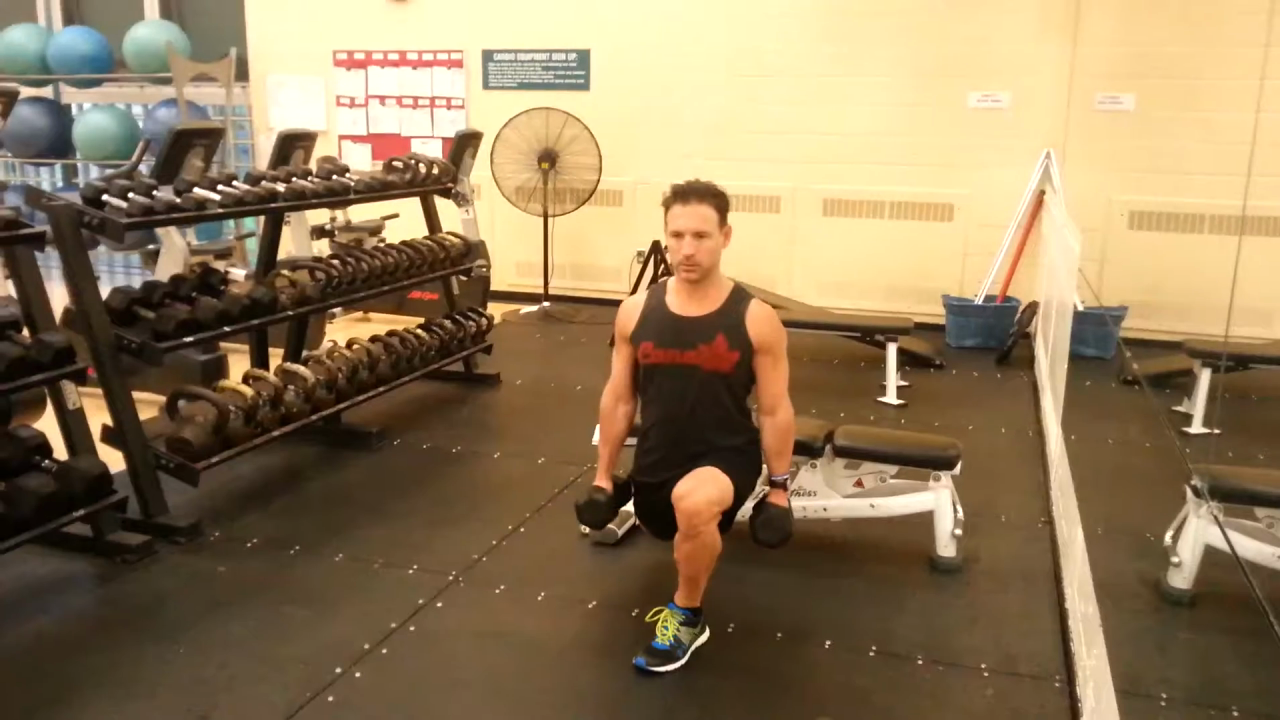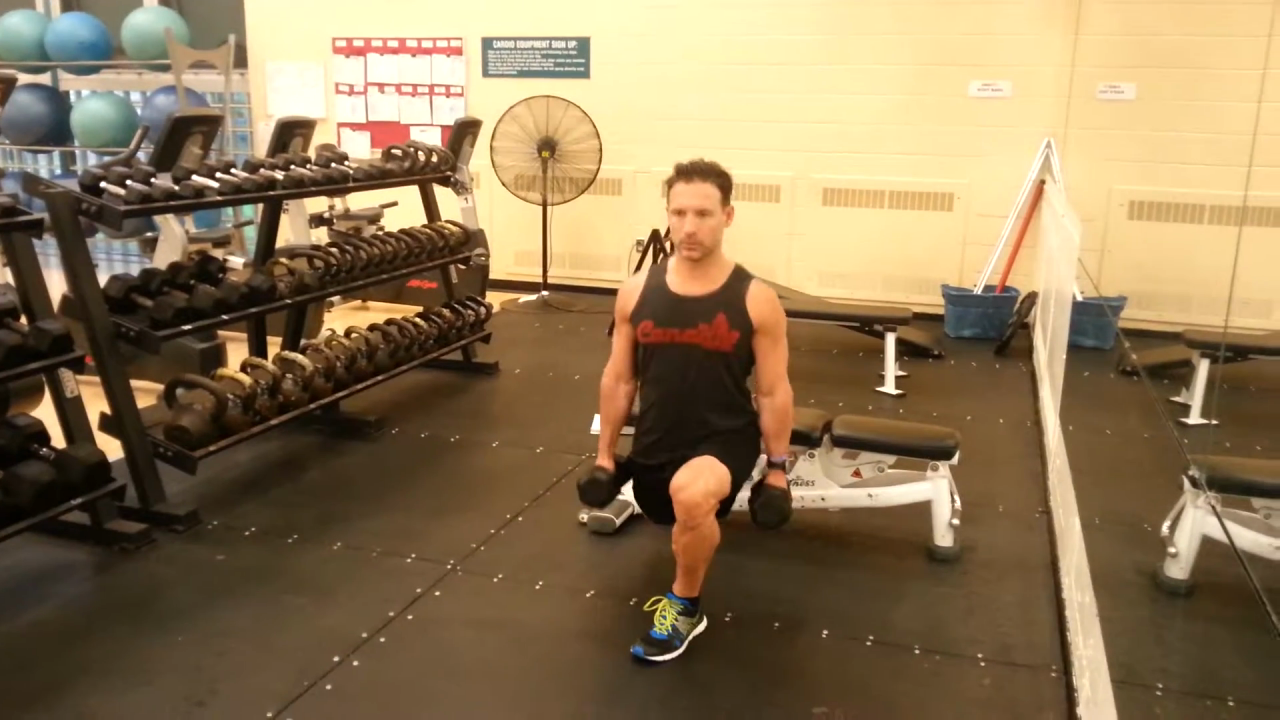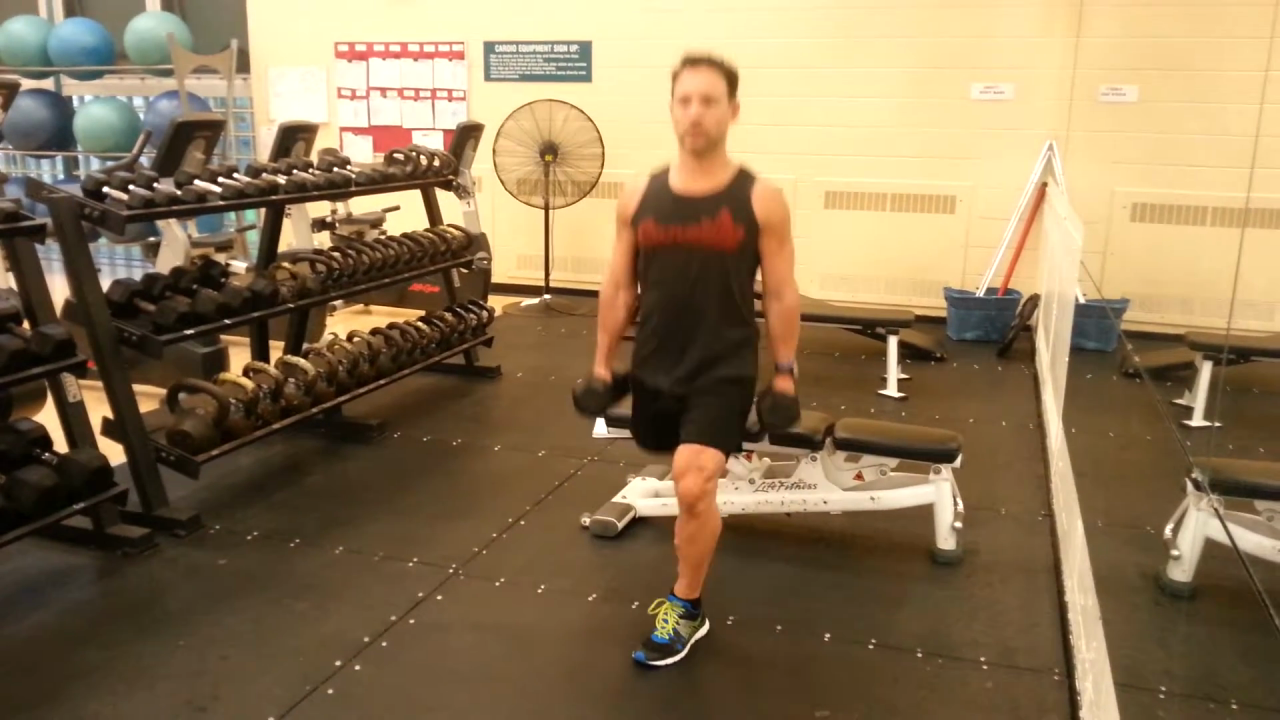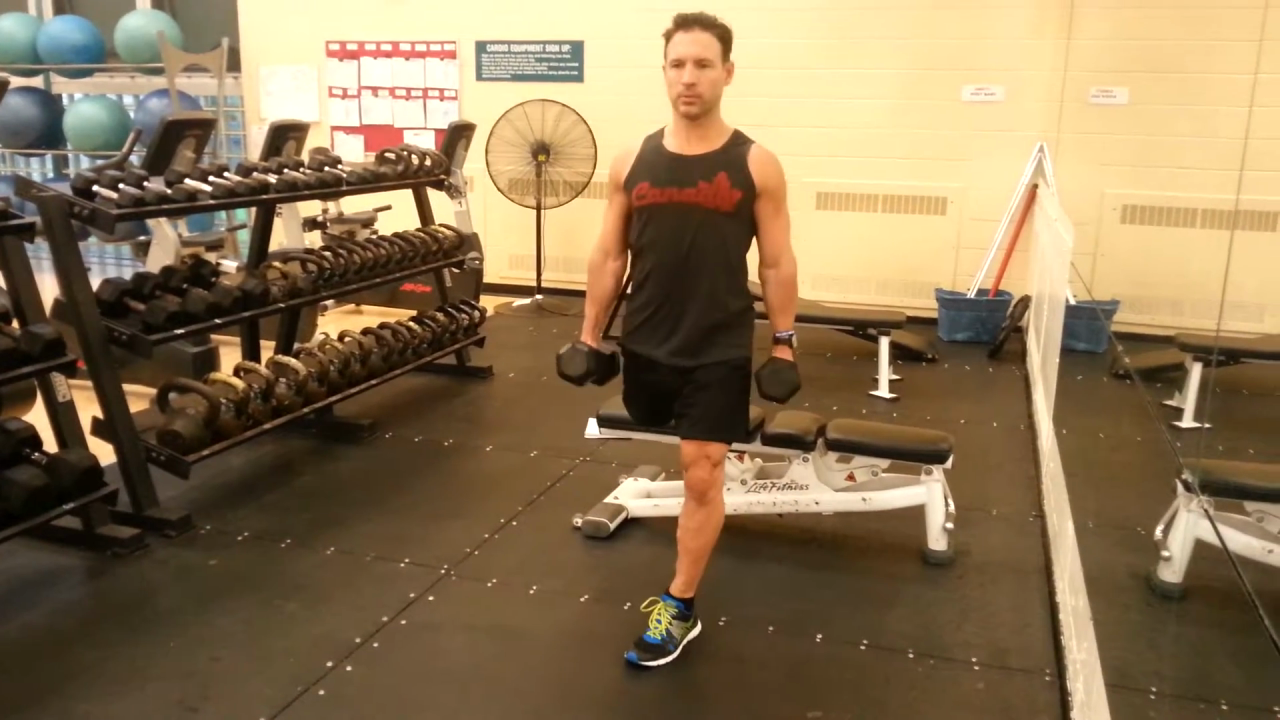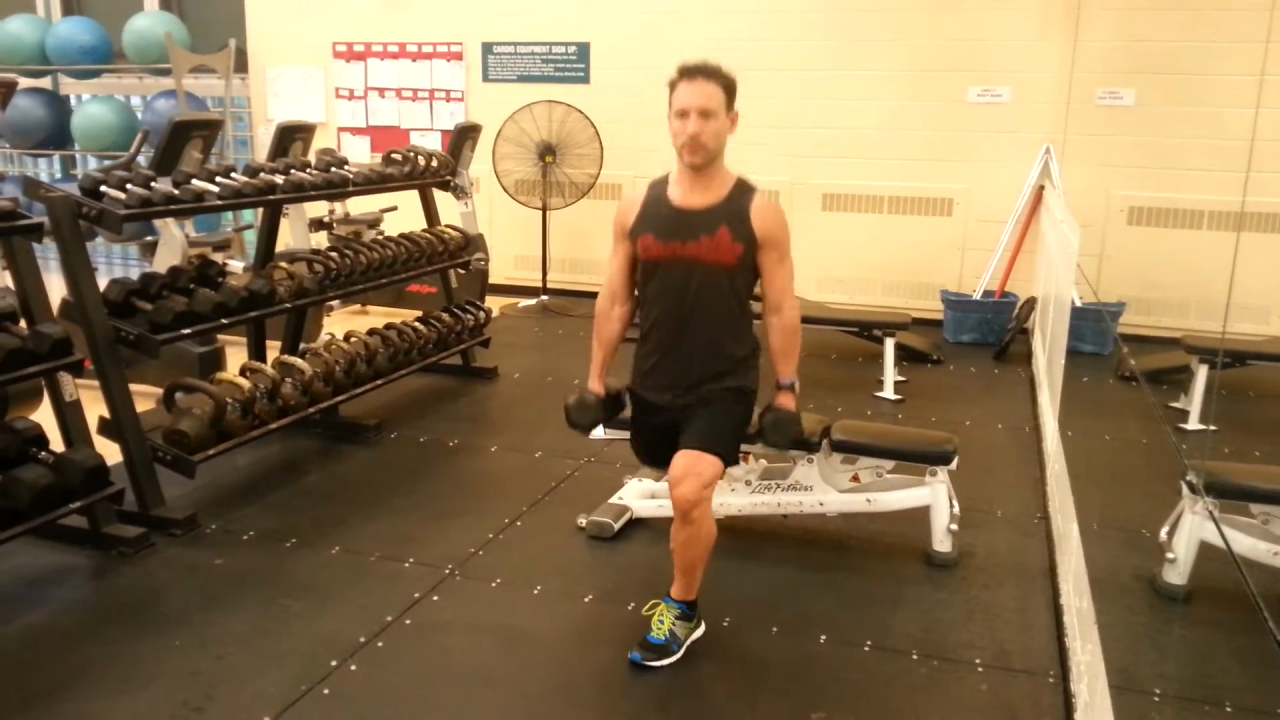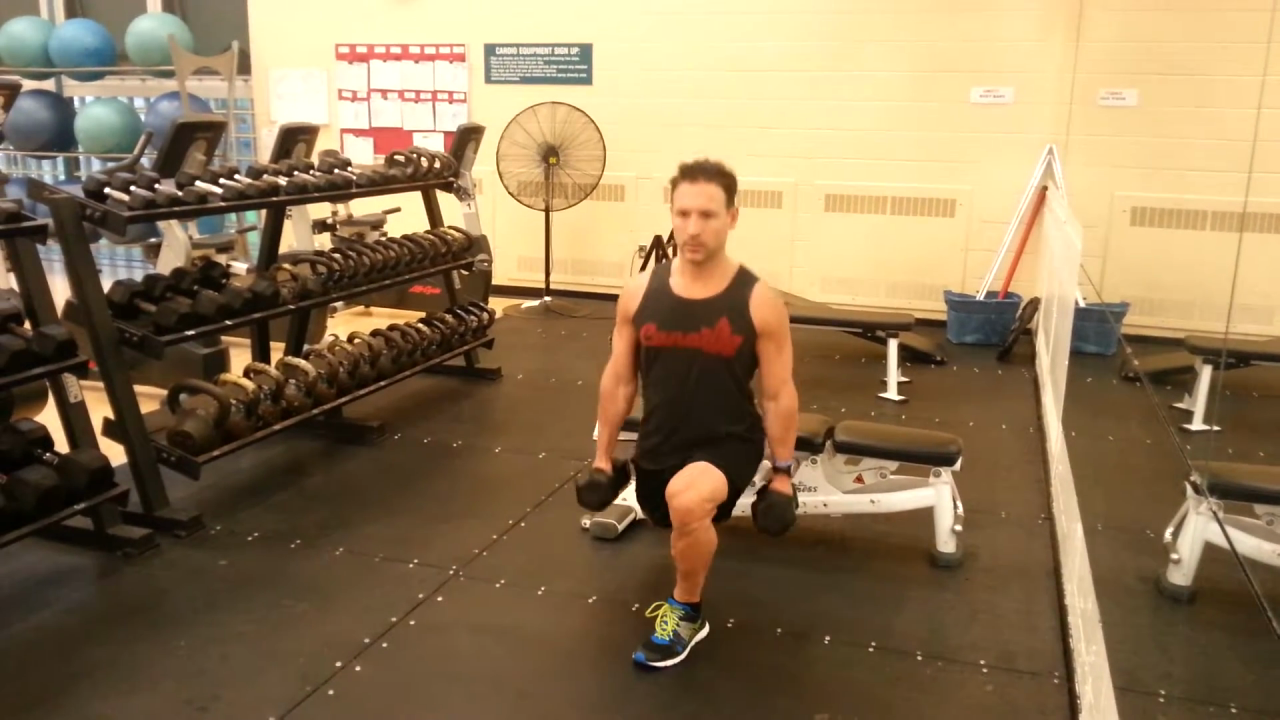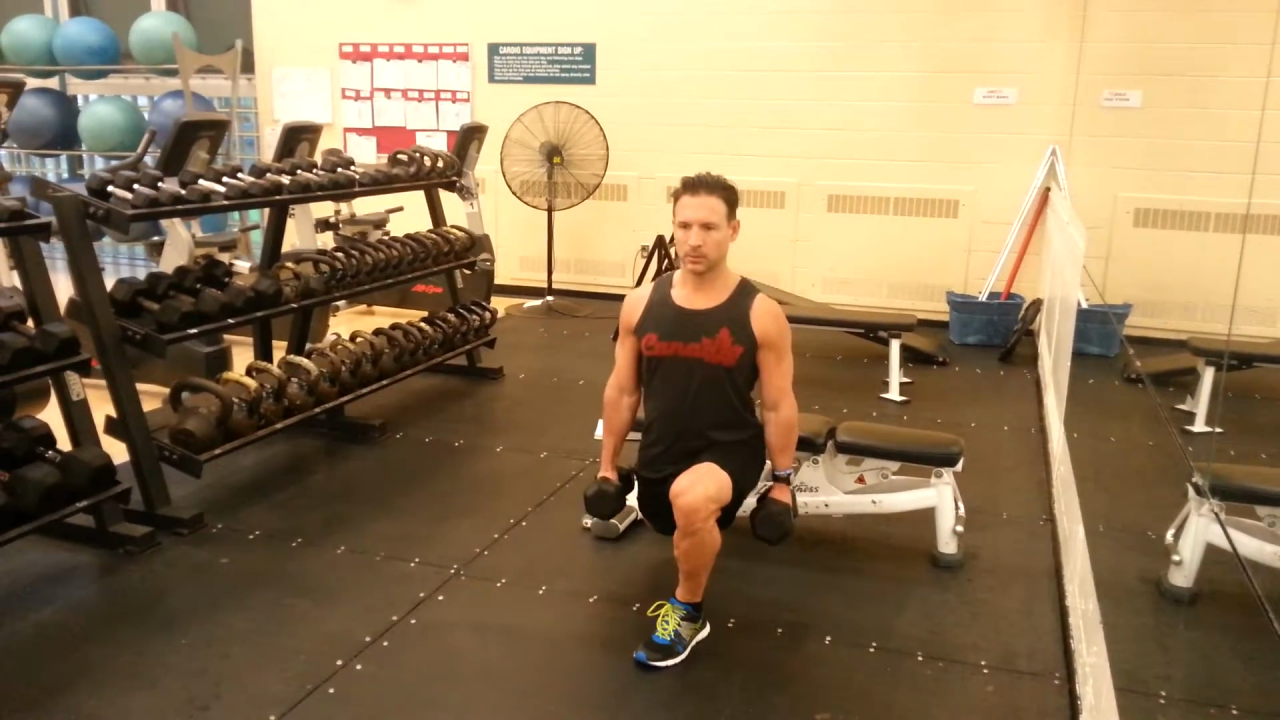
dt=0.4s
person 1, frame 1
left shoulder: (756, 320)
right shoulder: (636, 311)
left elbow: (775, 412)
right elbow: (618, 398)
left wrist: (778, 487)
right wrist: (603, 471)
left hip: (726, 454)
right hip: (656, 459)
left knee: (693, 504)
left ankle: (687, 617)
person 1, frame 2
left shoulder: (756, 301)
right shoulder: (636, 292)
left elbow: (774, 393)
right elbow: (619, 379)
left wrist: (776, 467)
right wrist: (605, 451)
left hip: (725, 438)
right hip: (654, 442)
left knee: (690, 495)
left ankle: (684, 607)
person 1, frame 3
left shoulder: (760, 200)
right shoulder: (639, 197)
left elbow: (781, 295)
right elbow: (619, 288)
left wrist: (783, 371)
right wrist: (602, 361)
left hip: (723, 371)
right hip: (654, 367)
left knee: (692, 486)
right knee: (674, 462)
left ankle: (687, 609)
person 1, frame 4
left shoulder: (755, 164)
right shoulder: (633, 161)
left elbow: (778, 262)
right elbow: (609, 256)
left wrist: (783, 342)
right wrist: (590, 332)
left hip: (718, 349)
right hip: (646, 341)
left knee: (701, 478)
right knee: (690, 460)
left ankle: (679, 608)
person 1, frame 5
left shoulder: (758, 213)
right shoulder: (637, 207)
left elbow: (781, 309)
right elbow: (615, 300)
left wrist: (786, 389)
right wrist: (597, 375)
left hip: (723, 382)
right hip: (654, 380)
left knee: (688, 493)
right knee: (672, 472)
left ankle: (682, 610)
person 1, frame 6
left shoulder: (759, 302)
right shoulder: (639, 293)
left elbow: (779, 396)
right elbow: (618, 380)
left wrist: (782, 471)
right wrist: (603, 452)
left hip: (728, 441)
right hip: (659, 445)
left knee: (687, 501)
right knee: (671, 508)
left ankle: (687, 612)
person 1, frame 7
left shoulder: (760, 315)
right shoulder: (640, 304)
left elbow: (779, 407)
right elbow: (622, 390)
left wrist: (782, 480)
right wrist: (608, 463)
left hip: (730, 448)
right hip: (660, 454)
left knee: (691, 501)
left ankle: (687, 613)
